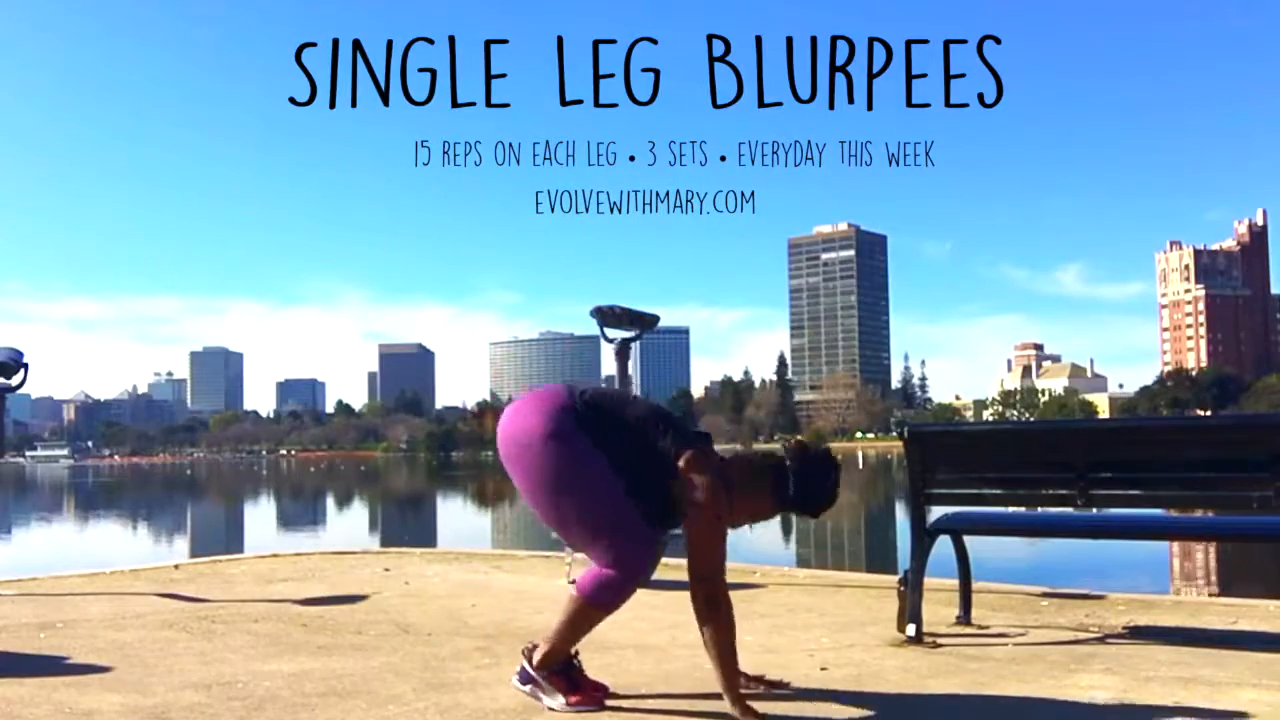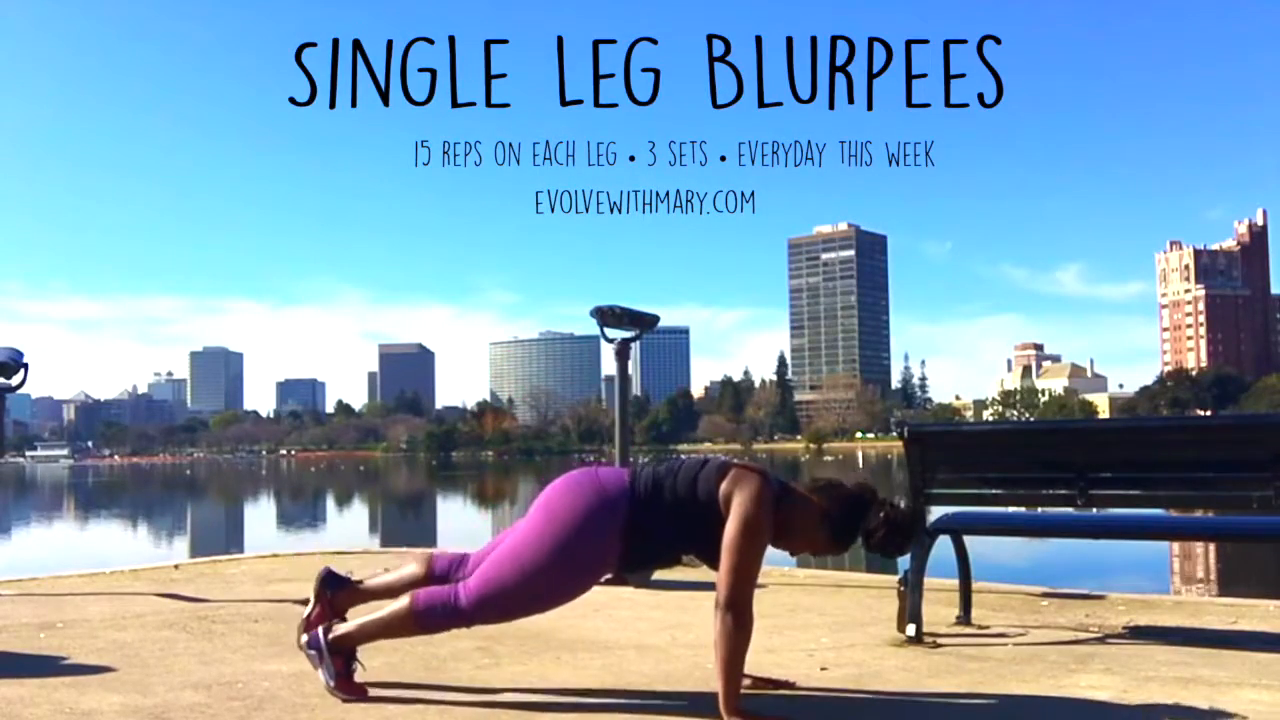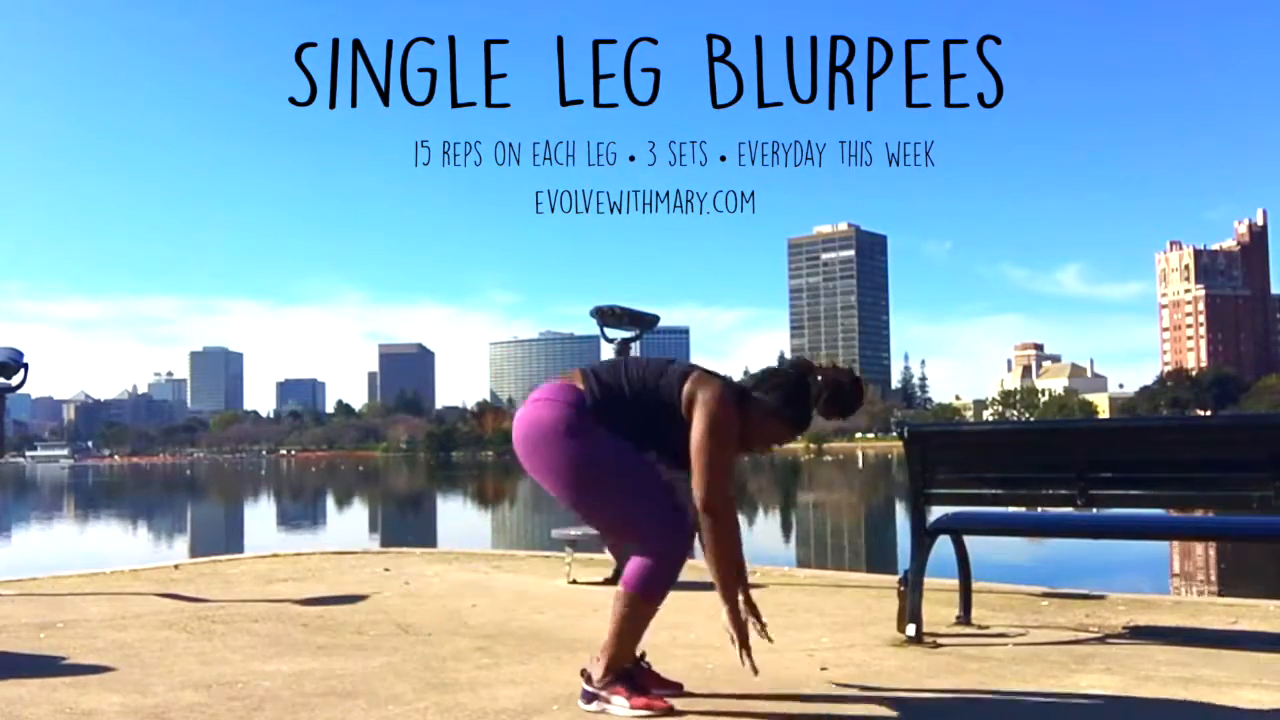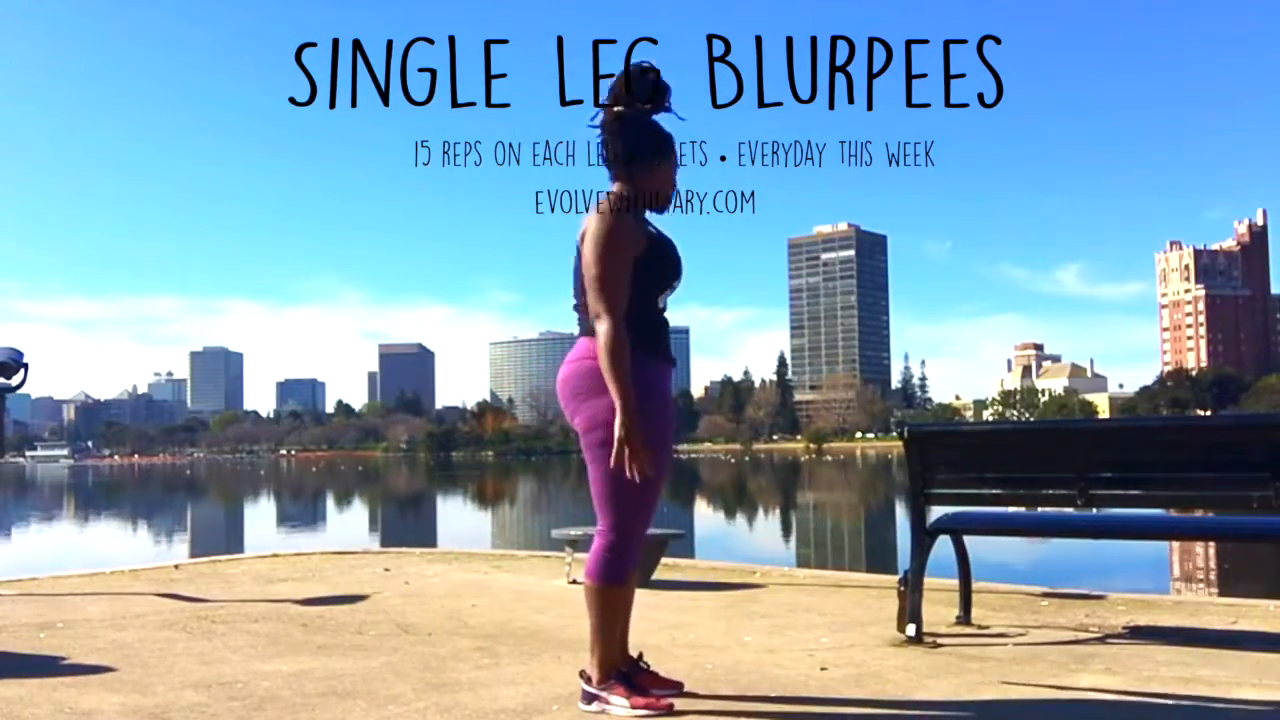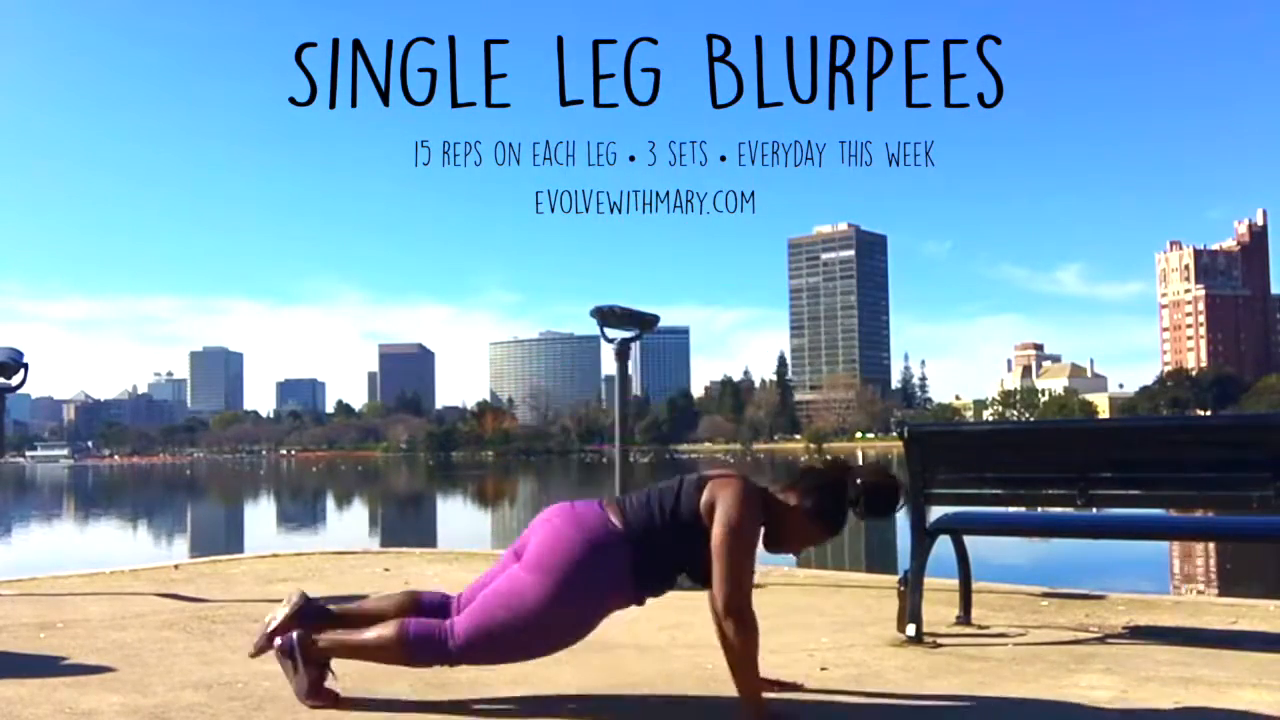
dt=1s
person 1, frame 1
left shoulder: (699, 491)
right shoulder: (705, 486)
left elbow: (710, 590)
right elbow: (708, 595)
left wrist: (731, 673)
left hip: (554, 426)
right hip: (538, 425)
left knee: (618, 555)
right knee: (626, 561)
left ankle: (553, 658)
right ankle: (542, 664)
person 1, frame 2
left shoulder: (757, 500)
right shoulder: (759, 501)
left elbow: (731, 601)
right elbow: (731, 605)
left hip: (589, 503)
right hip: (589, 521)
left knee: (466, 571)
right knee: (472, 601)
left ankle: (340, 592)
right ankle: (336, 639)
person 1, frame 3
left shoulder: (724, 410)
right shoulder: (722, 405)
left elbow: (719, 511)
right elbow: (712, 510)
left wrist: (740, 588)
right wrist: (731, 603)
left hip: (572, 420)
right hip: (554, 424)
left knee: (664, 534)
right knee: (665, 540)
left ankle: (620, 662)
right ankle: (604, 678)
person 1, frame 4
left shoulder: (628, 222)
right shoulder: (614, 219)
right elbow: (608, 321)
left wrist: (643, 410)
right wrist: (625, 412)
left hip: (632, 386)
right hip: (614, 382)
left knee: (628, 528)
right knee: (621, 529)
left ankle: (617, 664)
person 1, frame 5
left shoulder: (737, 500)
right shoulder: (744, 503)
left elbow: (726, 605)
right elbow: (731, 609)
left hip: (569, 535)
right hip: (578, 565)
left knee: (456, 609)
right knee: (456, 639)
left ankle: (314, 615)
right ankle: (311, 646)
